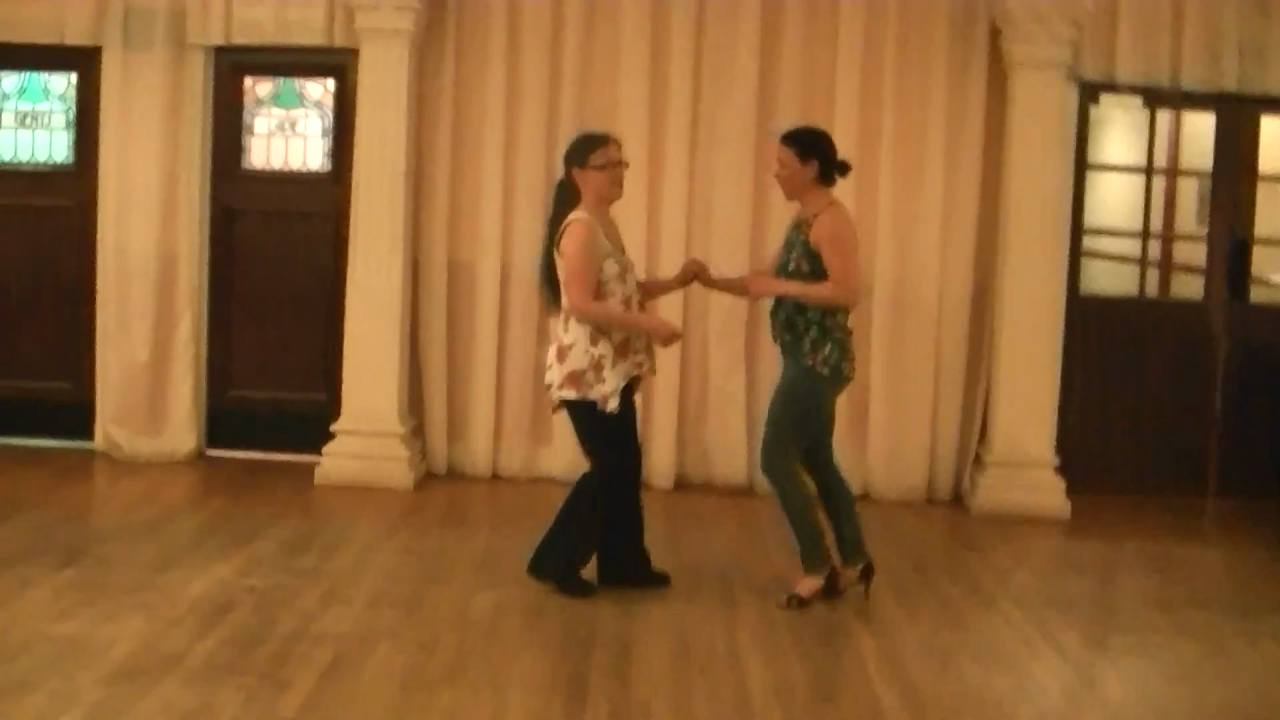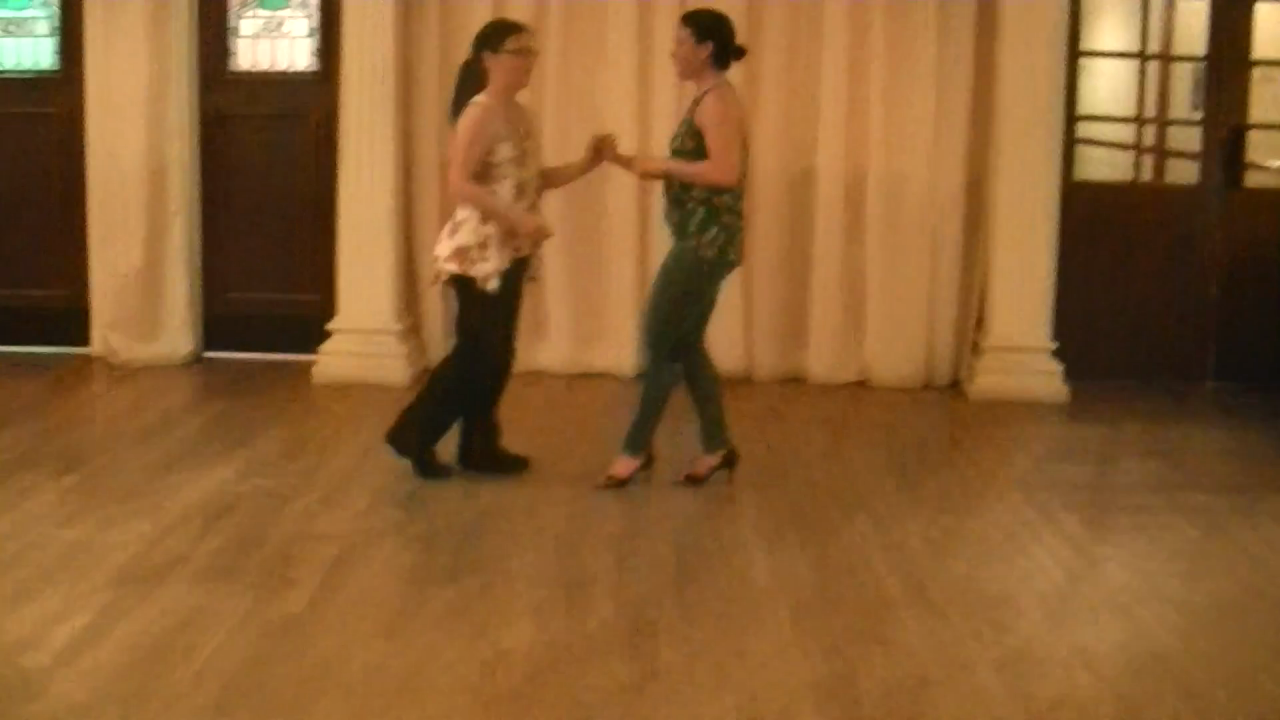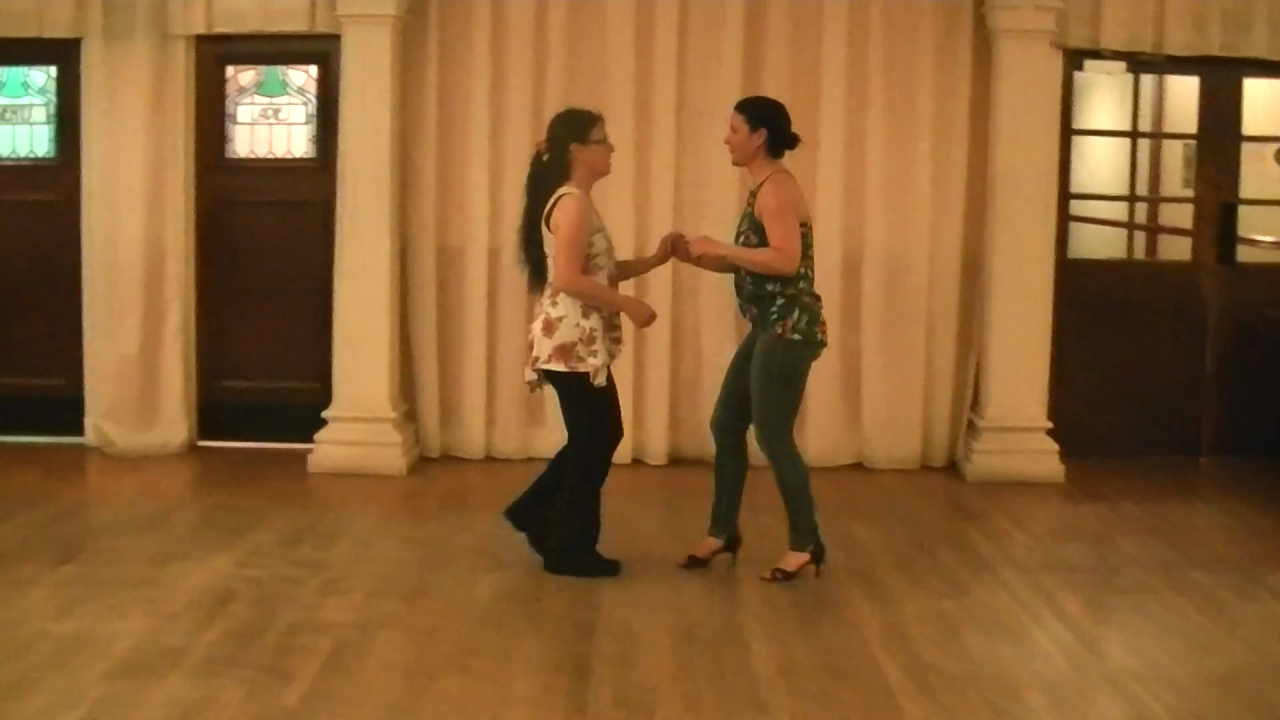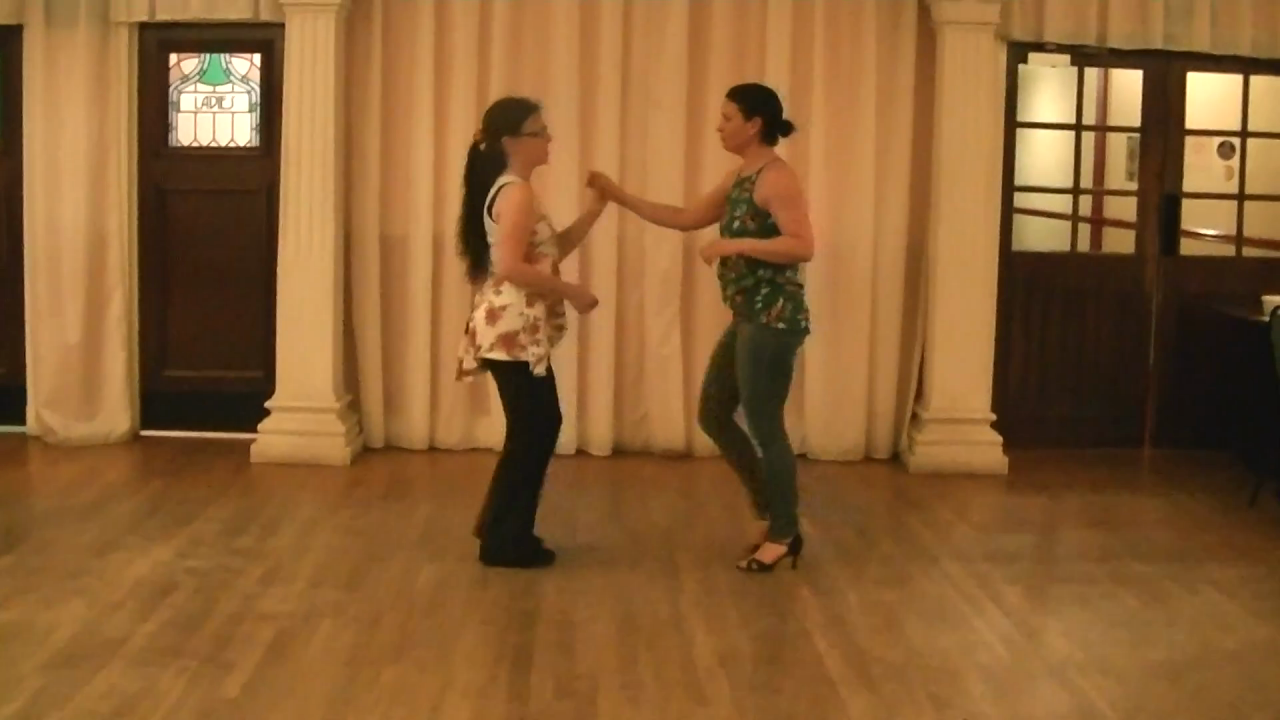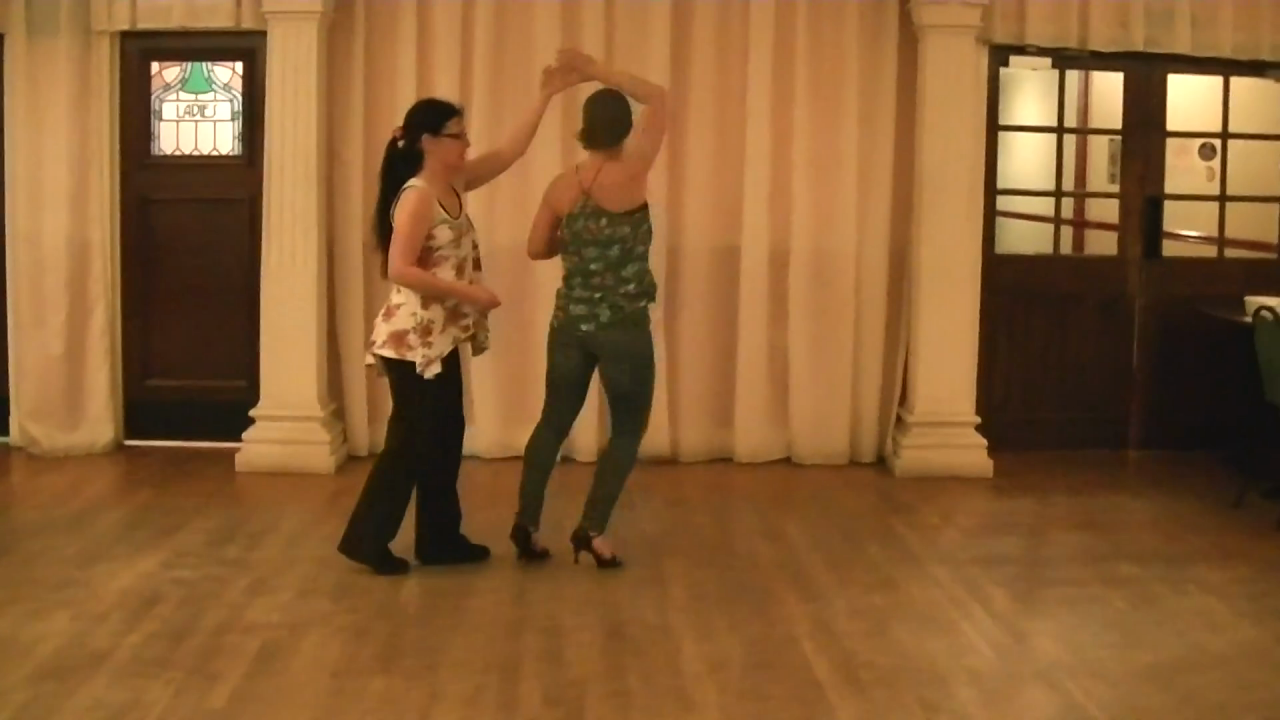
dt=1s
person 1, frame 1
left shoulder: (831, 220)
right shoulder: (803, 219)
left elbow: (847, 292)
right elbow: (770, 280)
left wrist: (783, 287)
right wrist: (714, 283)
left hip: (819, 359)
right hip: (806, 358)
left knee: (777, 461)
right knee: (817, 463)
left ankle: (818, 565)
right ankle: (853, 560)
person 1, frame 2
left shoulder: (718, 101)
right shoulder: (707, 100)
left elbow: (726, 173)
left wrist: (662, 164)
right wrist: (625, 160)
left hip: (707, 240)
right hip: (698, 239)
left knee: (660, 343)
right knee: (684, 344)
left ankle: (636, 451)
right ankle: (716, 446)
person 1, frame 3
left shoulder: (778, 188)
right shoulder: (762, 188)
left elbow: (786, 261)
left wrist: (720, 247)
right wrist: (694, 254)
left hip: (790, 329)
right hip: (768, 328)
left knee: (773, 437)
right knee: (726, 427)
left ankle: (805, 543)
right ankle: (722, 532)
person 1, frame 4
left shoulder: (777, 177)
right shoulder: (740, 178)
left elbow: (803, 245)
right elbow: (685, 218)
left wrist: (735, 244)
right wrist: (620, 196)
left hip: (774, 318)
right hip: (751, 317)
left knee: (766, 424)
right knee: (712, 414)
left ankle: (784, 532)
right ankle: (773, 512)
person 1, frame 5
left shoulder: (562, 185)
right shoulder: (630, 175)
left elbow: (536, 249)
right elbow: (658, 100)
right wrist: (597, 69)
left hip: (571, 320)
right hip: (624, 324)
left knee: (554, 421)
right knee: (629, 428)
left ankle: (527, 525)
right ankle: (592, 527)
person 2, frame 1
left shoulder: (605, 225)
right shoulder: (580, 230)
right elbow: (583, 305)
left wrist: (676, 282)
right wrist: (649, 325)
left hip: (612, 367)
right hip: (587, 369)
left knee: (624, 465)
right knee: (610, 468)
left ankle: (624, 563)
right ankle: (555, 560)
person 2, frame 2
left shoulder: (520, 114)
right shoulder: (479, 114)
left elbow: (532, 179)
right elbow: (460, 184)
left wrist: (583, 165)
right wrist: (517, 218)
left hip: (508, 252)
right hip: (477, 250)
left knee: (496, 349)
right knee: (480, 349)
left ankle: (481, 445)
right ankle: (414, 434)
person 2, frame 3
left shoulder: (574, 202)
right shoulder: (571, 203)
left elbow: (601, 271)
right elbow: (568, 279)
left wrist: (655, 259)
right wrist: (628, 305)
left hip: (579, 342)
right hip: (573, 343)
left knee: (597, 436)
right knee: (593, 444)
left ankle: (533, 514)
right ankle: (571, 550)
person 2, frame 4
left shoulder: (512, 190)
right shoulder: (516, 193)
left elbow: (550, 252)
right elbow: (511, 267)
left wrist: (595, 209)
right wrist: (571, 291)
left hip: (520, 331)
right hip: (513, 332)
left knee: (541, 424)
right knee: (530, 431)
left ankle: (504, 525)
right ankle: (506, 542)
person 2, frame 5
left shoulder: (454, 183)
right shoulder: (416, 197)
left elbow: (511, 151)
right elbow: (399, 269)
left wrist: (547, 94)
right wrist: (467, 291)
left hip: (442, 336)
right hip: (414, 336)
left knee: (446, 436)
right knee: (412, 439)
left ankle: (440, 538)
right ankle: (366, 539)
